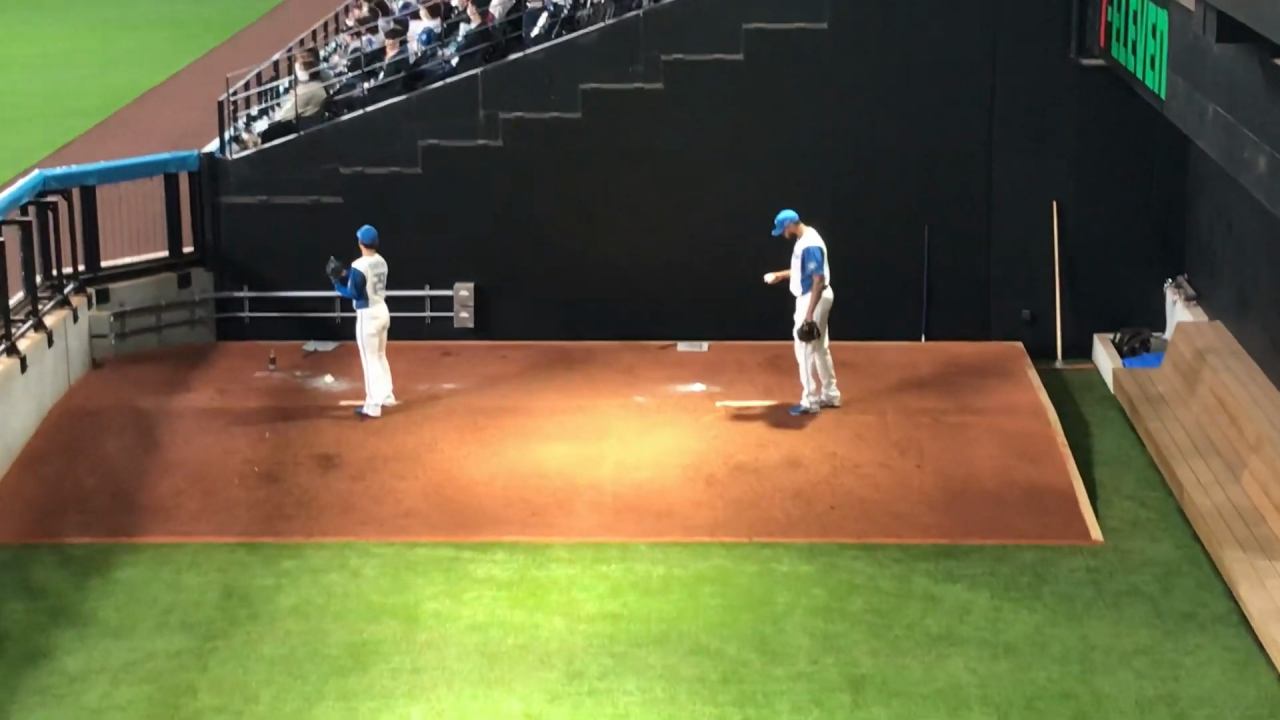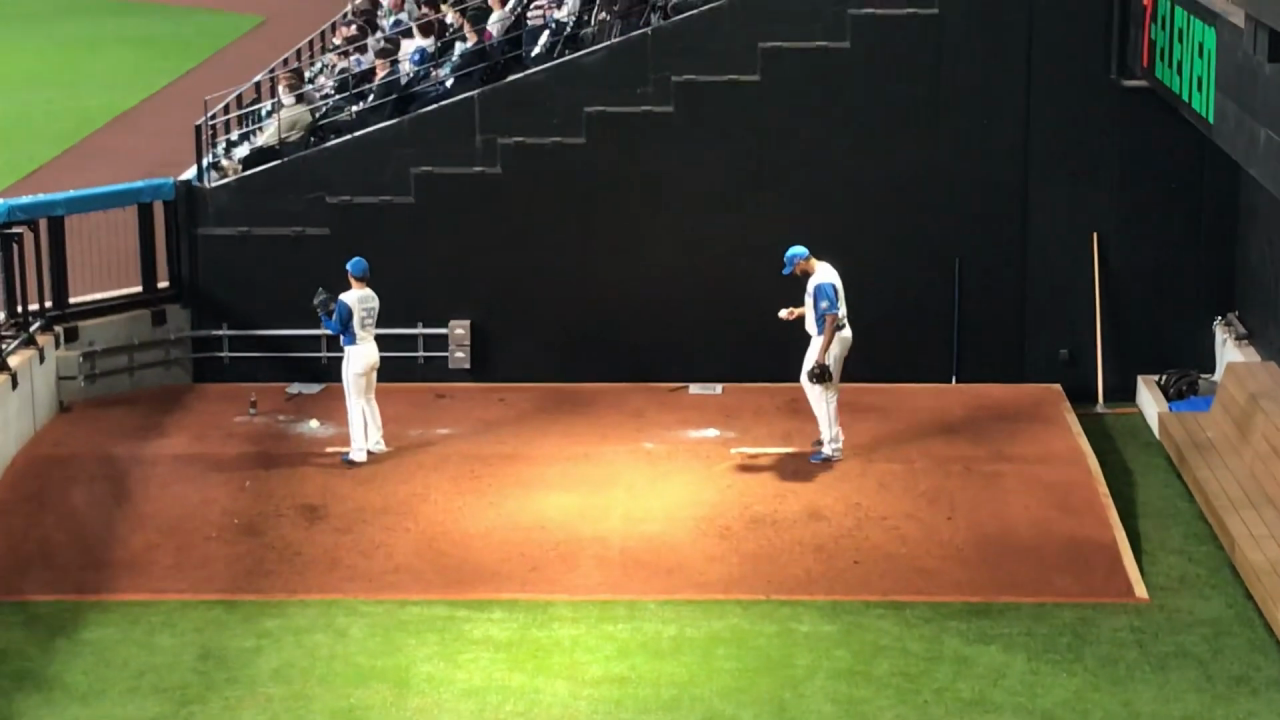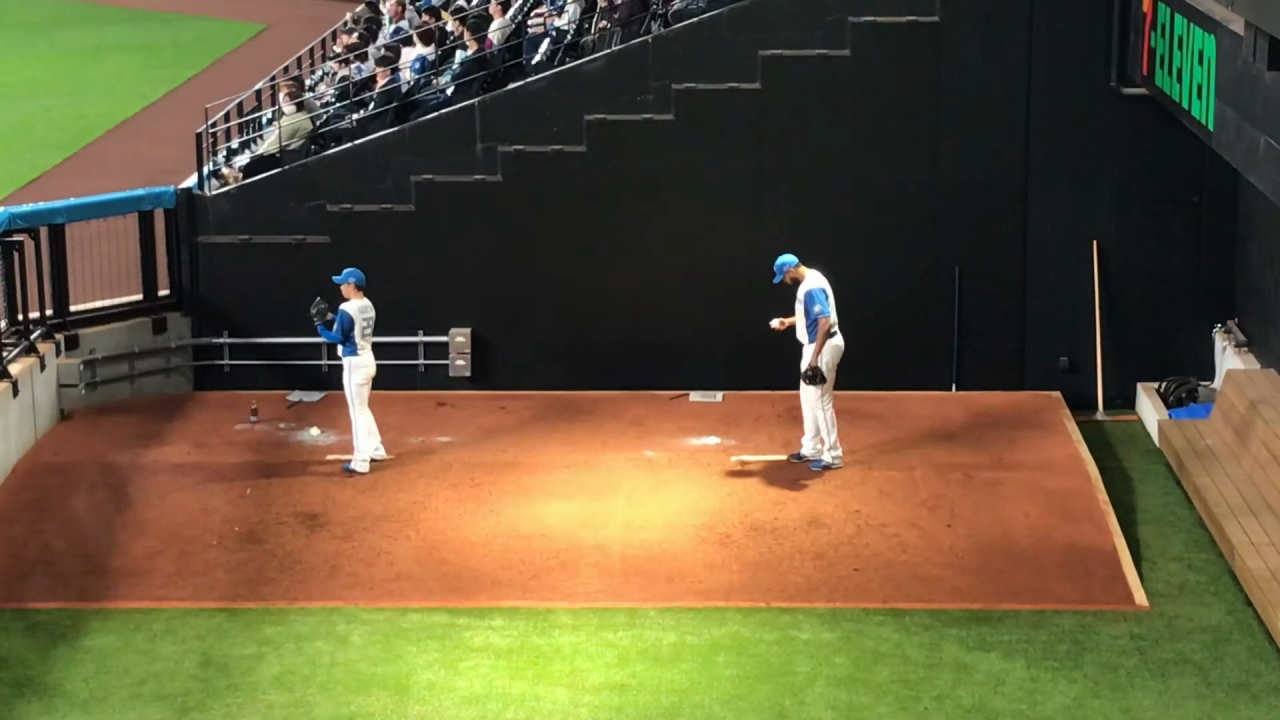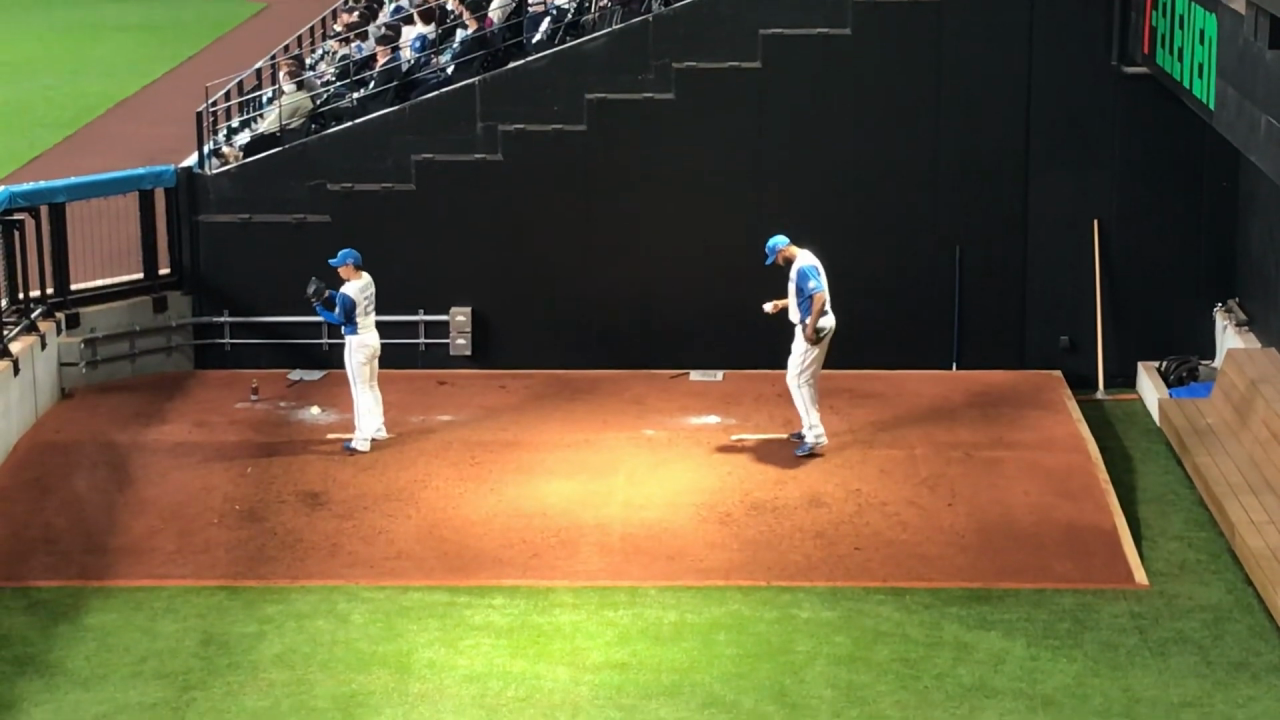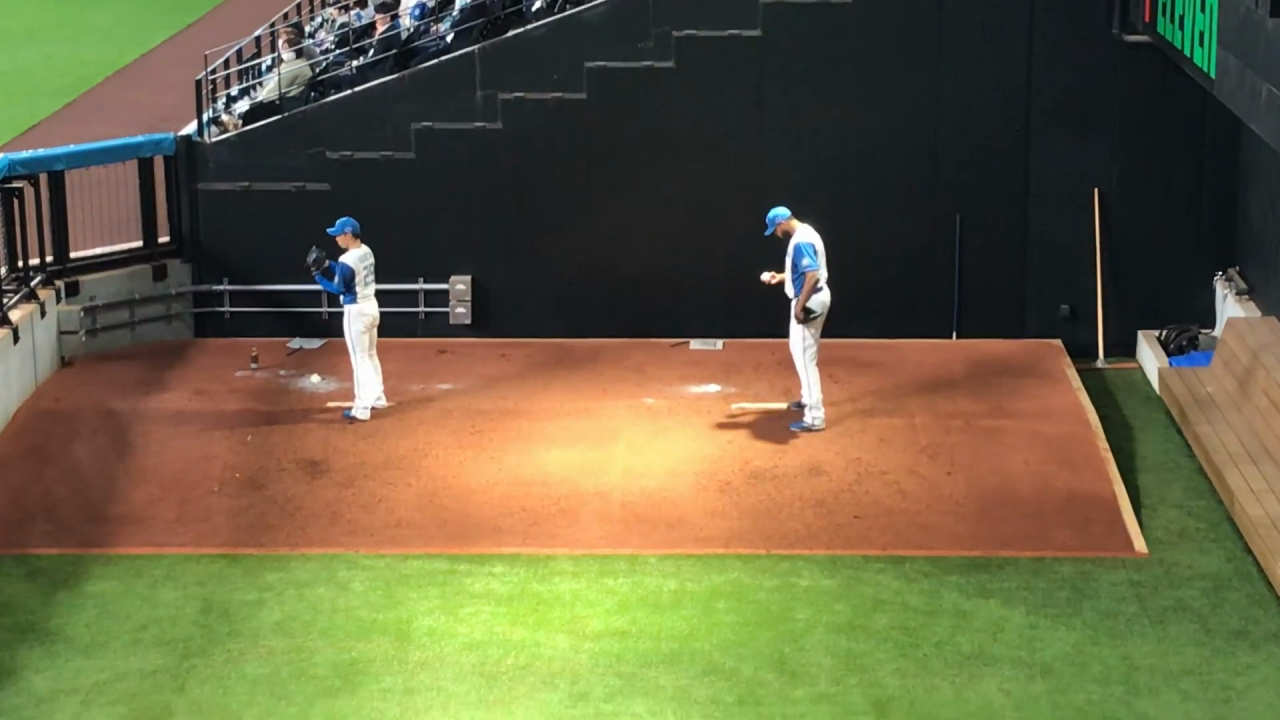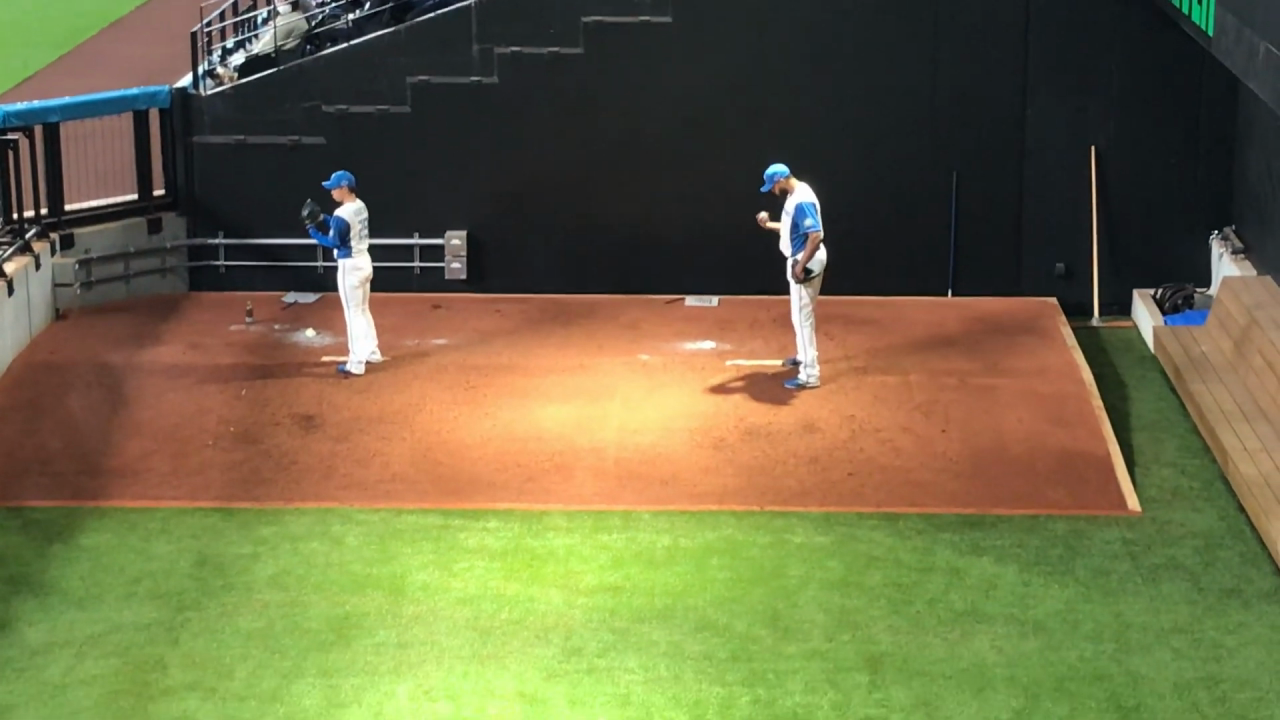
dt=0.4s
person 1, frame 1
left shoulder: (810, 245)
right shoulder: (805, 239)
left elbow: (818, 280)
left wrist: (809, 314)
right wrist: (782, 275)
left hip: (813, 299)
right hip: (808, 297)
left knee: (805, 348)
right knee: (820, 349)
left ankle: (811, 402)
right ankle: (830, 396)
person 1, frame 2
left shoulder: (822, 282)
right shoulder: (821, 271)
left elbow: (832, 320)
left wrist: (822, 355)
right wrist: (799, 311)
left hip: (832, 339)
right hip: (822, 337)
left knee: (825, 391)
right knee: (808, 381)
left ankle: (833, 448)
right ankle: (829, 433)
person 1, frame 3
left shoulder: (812, 288)
right shoulder: (809, 282)
left elbow: (825, 322)
left wrist: (814, 356)
right wrist: (788, 321)
left hip: (824, 347)
right hip: (815, 346)
left knee: (821, 400)
right knee: (808, 398)
left ankle: (832, 456)
right ankle: (812, 448)
person 1, frame 4
left shoulder: (803, 265)
right shoulder: (802, 263)
left elbow: (820, 297)
left wrist: (811, 328)
right wrist: (782, 304)
left hip: (814, 325)
right hip: (811, 325)
left knee: (797, 379)
right knee: (805, 379)
left ankle: (815, 435)
right ankle: (810, 428)
person 1, frame 5
left shoulder: (800, 241)
right shoulder: (803, 234)
left elbow: (813, 276)
left wrist: (800, 305)
right wrist: (780, 277)
left hip: (810, 301)
right hip: (809, 300)
left knee: (806, 357)
right knee: (798, 350)
right ankle: (808, 399)
person 1, frame 6
left shoulder: (802, 201)
right shoulder: (793, 195)
left elbow: (816, 236)
left wrist: (800, 266)
right wrist: (768, 224)
left hip: (806, 261)
right hip: (799, 259)
left knee: (802, 315)
right knee: (799, 312)
left ankle: (810, 375)
right ankle: (803, 356)
person 2, frame 1
left shoulder: (359, 265)
right shoulder: (381, 262)
left elbow: (352, 294)
left wrist: (337, 283)
right wrist: (347, 275)
left hip: (368, 315)
right hip: (382, 311)
left knee: (370, 360)
right knee: (380, 356)
left ankle: (373, 407)
right ankle: (386, 397)
person 2, frame 2
left shoulder: (346, 299)
right shoulder: (372, 296)
left elbow: (337, 328)
left wrist: (324, 316)
right wrist: (335, 309)
left hip: (355, 353)
right hip: (371, 350)
left knee: (354, 403)
right knee: (369, 399)
left ankle: (358, 452)
right ankle: (376, 443)
person 2, frame 3
left shoulder: (347, 309)
right shoulder: (368, 305)
left elbow: (337, 337)
left wrist: (320, 327)
right wrist: (331, 318)
left hip: (354, 364)
right hip: (367, 360)
left knee: (357, 412)
right knee: (363, 409)
left ankle: (360, 462)
right ankle: (375, 449)
person 2, frame 4
left shoulder: (347, 291)
right shoulder: (367, 279)
left elbow: (339, 319)
left wrist: (319, 308)
right wrist: (329, 295)
left hip: (357, 342)
right hip: (372, 337)
left knee: (360, 391)
right knee: (371, 386)
left ankle: (361, 441)
right ankle: (377, 429)
person 2, frame 5
left shoulder: (346, 260)
right shoulder: (367, 251)
left elbow: (338, 289)
left wrist: (319, 277)
right wrist: (329, 265)
left hip: (356, 311)
right hip: (371, 306)
left knee: (359, 359)
right knee: (370, 355)
left ankle: (362, 409)
right ankle: (377, 398)
person 2, frame 6
left shoulder: (342, 214)
right shoulder: (360, 206)
left elbow: (333, 243)
left wrist: (313, 231)
right wrist: (324, 219)
left hip: (350, 266)
right hip: (364, 261)
left knee: (353, 314)
right knee: (363, 310)
left ankle: (356, 364)
right ankle: (372, 352)
